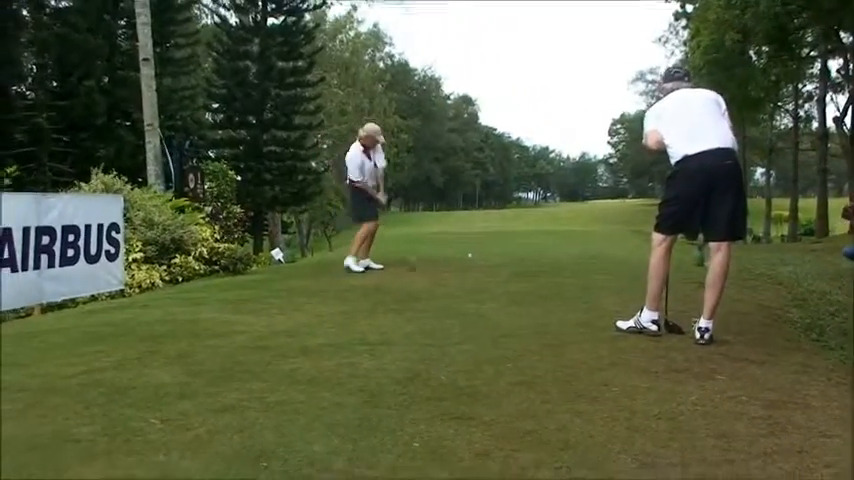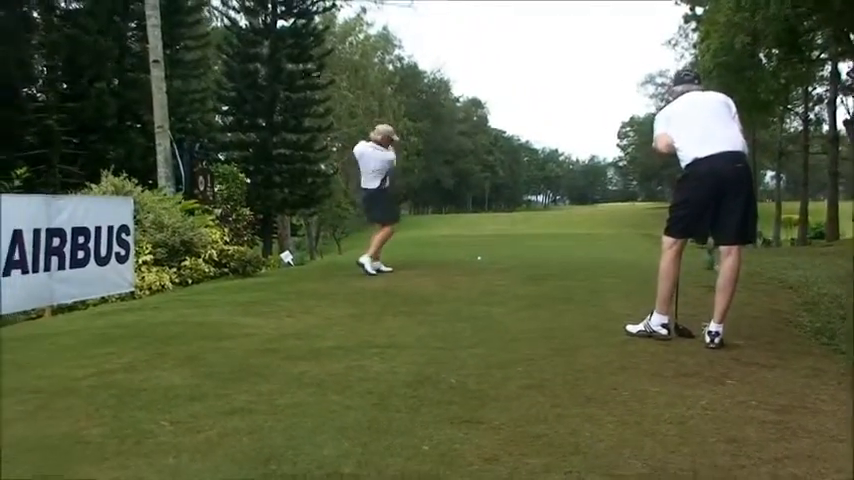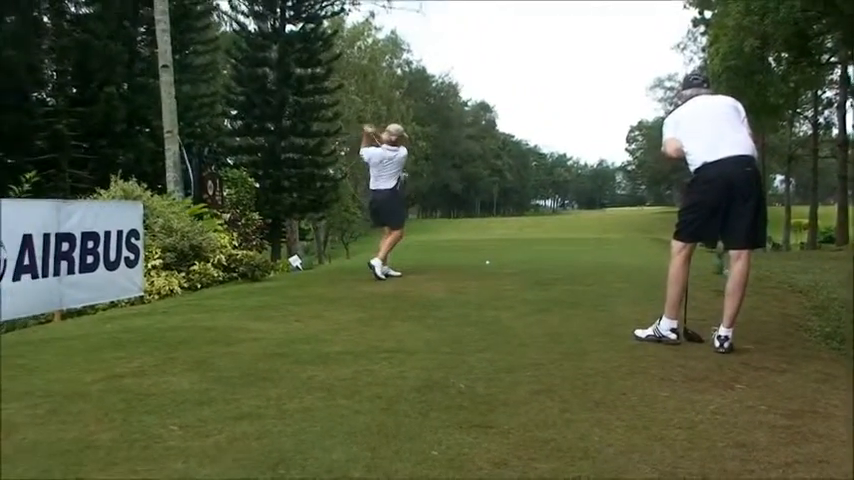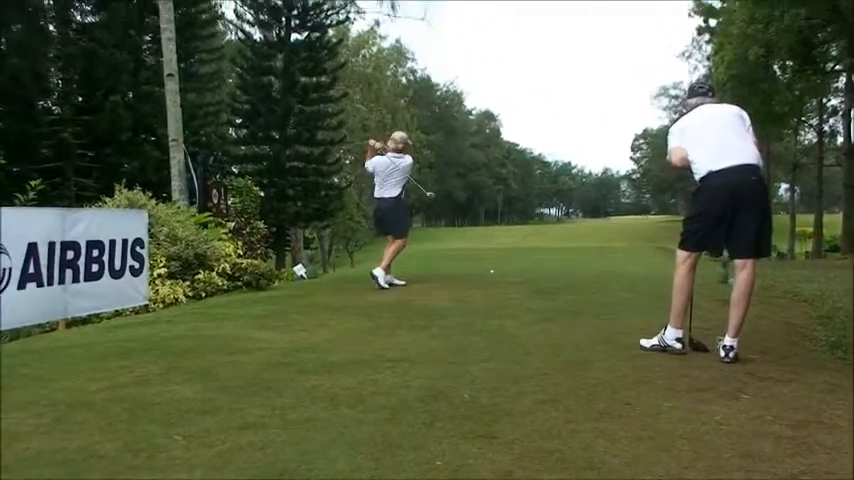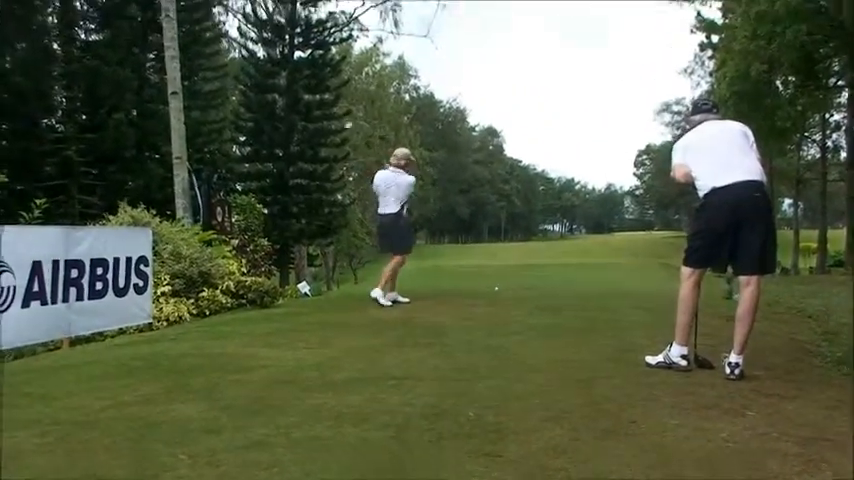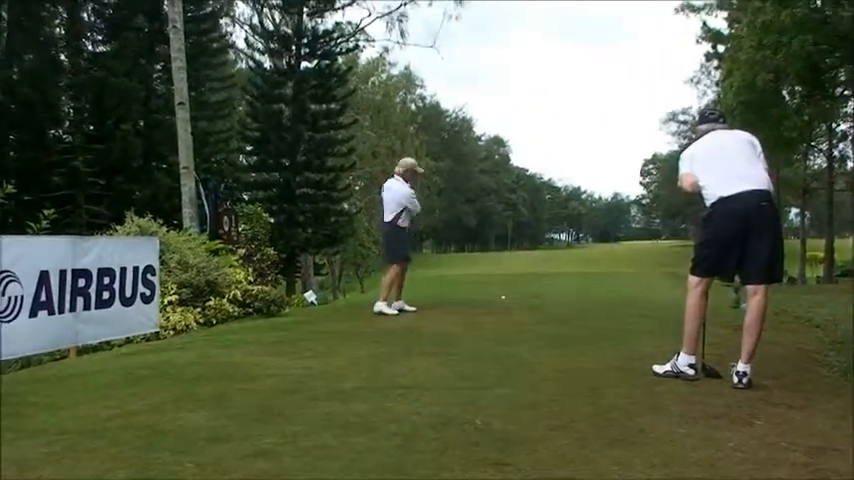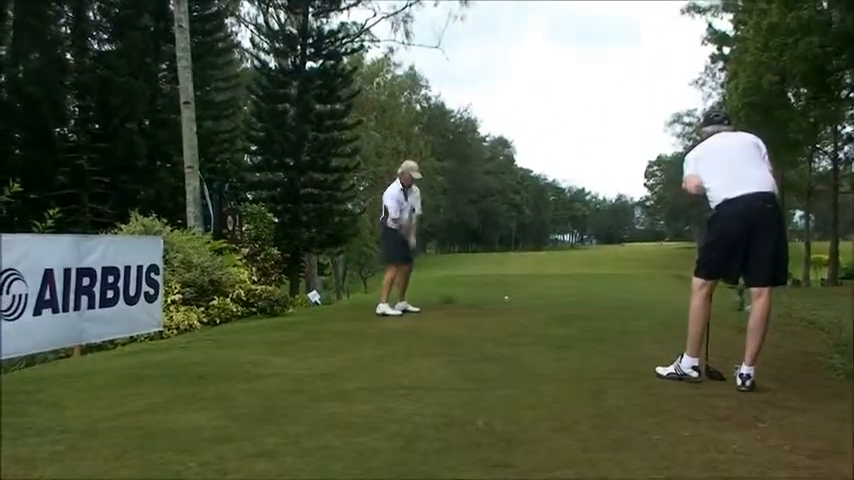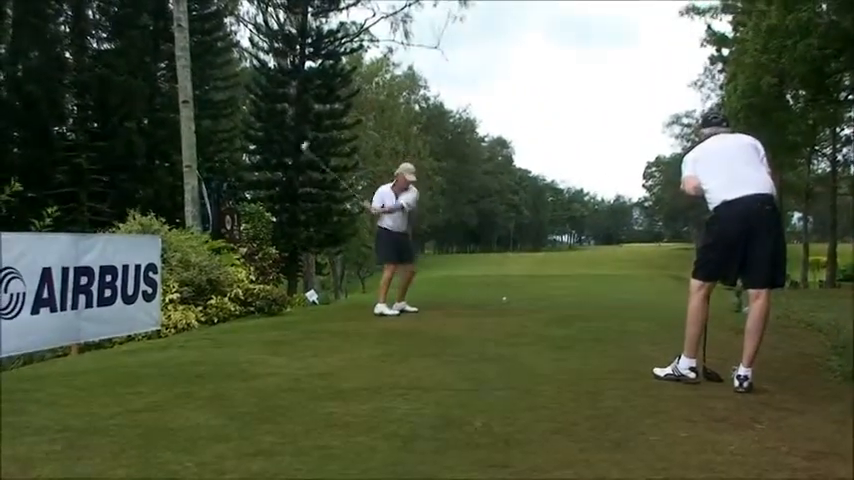
dt=0.2s
person 1, frame 1
left shoulder: (657, 108)
right shoulder: (712, 96)
left elbow: (653, 142)
right elbow: (730, 133)
left hip: (690, 166)
right hip: (726, 161)
left knee: (661, 239)
right knee: (721, 245)
left ankle: (649, 318)
right ankle: (705, 326)
person 1, frame 2
left shoulder: (667, 111)
right shoulder: (722, 99)
left elbow: (664, 146)
right elbow: (741, 136)
left hip: (700, 169)
right hip: (736, 165)
left knee: (672, 242)
right knee: (731, 249)
left ankle: (659, 321)
right ankle: (715, 329)
person 1, frame 3
left shoulder: (676, 115)
right shoulder: (731, 102)
left elbow: (673, 150)
right elbow: (750, 140)
left hip: (709, 173)
right hip: (746, 169)
left knee: (681, 247)
right knee: (741, 253)
left ankle: (668, 326)
right ankle: (725, 334)
person 1, frame 4
left shoulder: (681, 124)
right shoulder: (736, 111)
left elbow: (678, 159)
right elbow: (755, 148)
left hip: (714, 183)
right hip: (751, 178)
left knee: (686, 257)
right knee: (746, 263)
left ankle: (673, 336)
right ankle: (729, 344)
person 1, frame 5
left shoulder: (684, 141)
right shoulder: (739, 127)
left elbow: (681, 175)
right elbow: (759, 164)
left hip: (717, 199)
right hip: (755, 194)
left knee: (690, 273)
right knee: (750, 279)
left ankle: (679, 353)
right ankle: (735, 361)
person 1, frame 6
left shoulder: (691, 150)
right shoulder: (746, 137)
left elbow: (689, 185)
right elbow: (766, 174)
left hip: (724, 208)
right hip: (762, 204)
left knee: (697, 282)
right knee: (757, 289)
left ankle: (686, 361)
right ankle: (743, 369)
person 1, frame 7
left shoulder: (696, 152)
right shoulder: (752, 139)
left elbow: (694, 186)
right elbow: (771, 176)
left hip: (729, 210)
right hip: (766, 206)
left knee: (702, 284)
right knee: (762, 291)
left ankle: (689, 363)
right ankle: (747, 372)
person 1, frame 8
left shoulder: (694, 154)
right shoulder: (750, 141)
left elbow: (692, 188)
right elbow: (769, 178)
left hip: (728, 212)
right hip: (764, 207)
left knee: (700, 286)
right knee: (760, 292)
left ankle: (687, 365)
right ankle: (744, 374)
person 2, frame 1
left shoulder: (376, 147)
right shoulder: (353, 155)
left elbow: (380, 169)
right elbow: (358, 182)
left wrist: (381, 190)
right wrist: (376, 195)
left hip: (371, 191)
right hip: (359, 192)
left knee: (374, 225)
right knee: (368, 225)
left ankle: (364, 260)
right ankle: (350, 259)
person 2, frame 2
left shoulder: (361, 147)
right shoulder: (388, 156)
left wrist: (375, 138)
left hip: (369, 193)
right hip: (379, 194)
left knee: (383, 227)
right knee: (388, 228)
left ankle: (375, 262)
right ankle: (367, 257)
person 2, frame 3
left shoulder: (372, 153)
right shoulder: (402, 153)
left elbow: (363, 151)
left wrist: (366, 134)
right wrist: (373, 134)
left hip: (375, 196)
right hip: (391, 196)
left knee: (387, 231)
right knee: (397, 232)
left ankle: (383, 267)
right ankle: (378, 260)
person 2, frame 4
left shoulder: (378, 161)
right shoulder: (408, 162)
left elbow: (368, 166)
left wrist: (372, 148)
right wrist: (382, 147)
left hip: (380, 204)
right hip: (395, 204)
left knee: (391, 240)
right knee: (400, 241)
left ankle: (387, 276)
right ankle: (380, 270)
person 2, frame 5
left shoulder: (380, 175)
right shoulder: (409, 181)
left hip: (383, 219)
right hip: (397, 221)
left knee: (395, 257)
right knee: (399, 258)
left ankle: (391, 293)
right ankle: (378, 290)
person 2, frame 6
left shoulder: (389, 183)
right shoulder: (407, 192)
right elbow: (416, 211)
left hip: (391, 228)
right hip: (396, 230)
left knee: (402, 266)
right knee: (395, 267)
left ankle: (398, 302)
right ankle: (381, 303)
person 2, frame 7
left shoulder: (415, 191)
right shoulder: (392, 192)
left elbow: (415, 215)
right elbow: (394, 218)
left wrist: (412, 235)
right wrist: (408, 235)
left hip: (404, 234)
right hip: (391, 232)
left knee: (407, 268)
right knee: (393, 268)
left ankle: (401, 303)
right ankle: (383, 305)
person 2, frame 8
left shoulder: (413, 192)
right shoulder: (383, 190)
left elbow: (400, 207)
right elbow: (375, 212)
left wrist: (382, 209)
right wrist: (376, 210)
left hip: (404, 235)
right hip: (385, 234)
left knee: (410, 270)
right knee: (390, 268)
left ankle: (400, 303)
right ankle: (380, 305)
